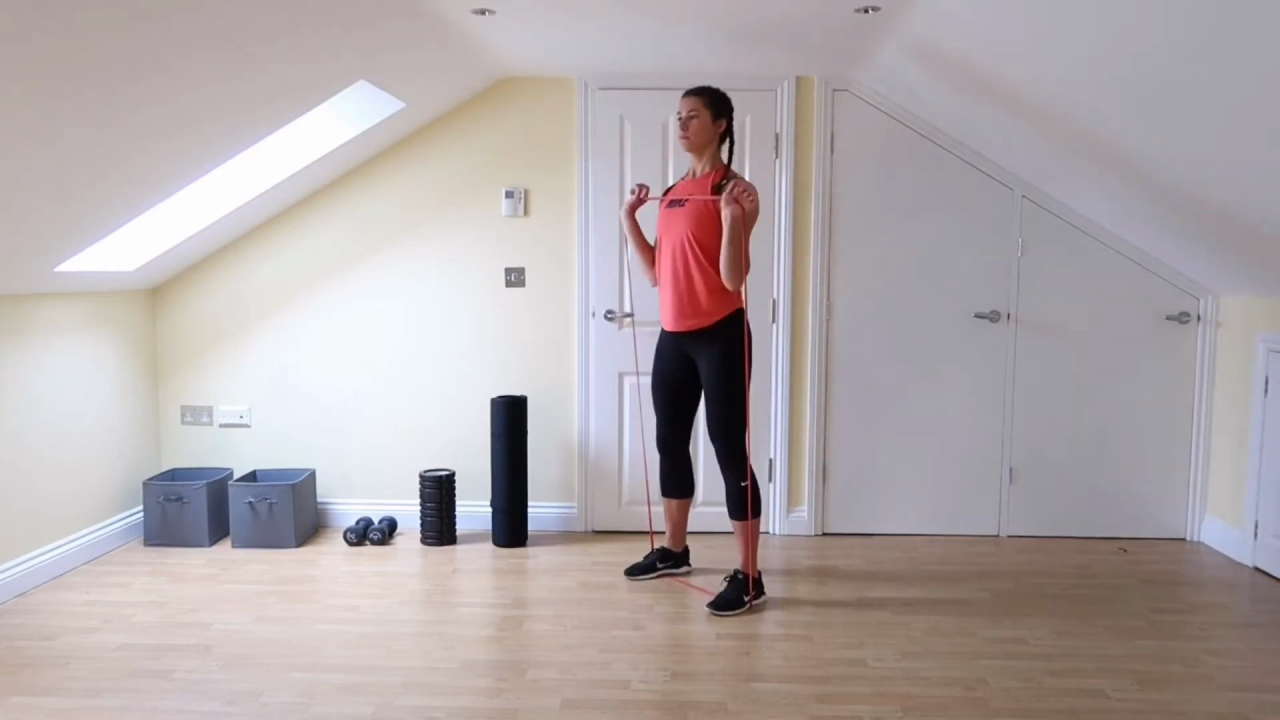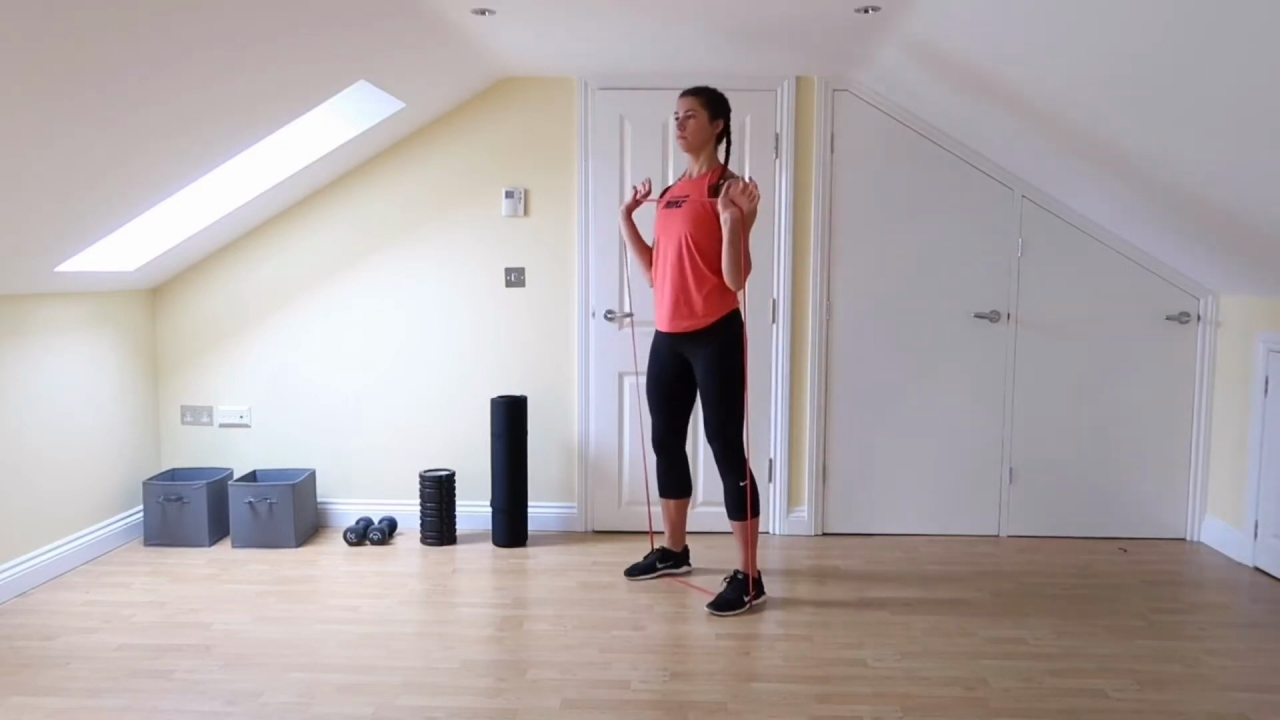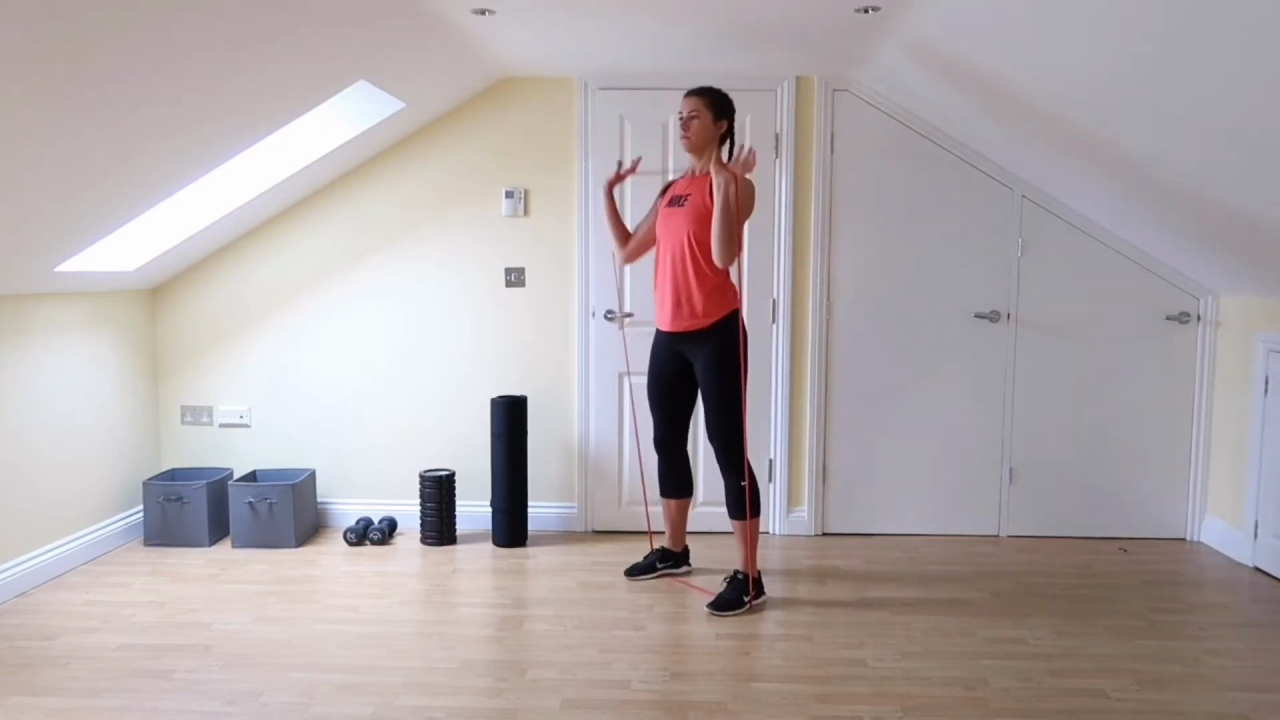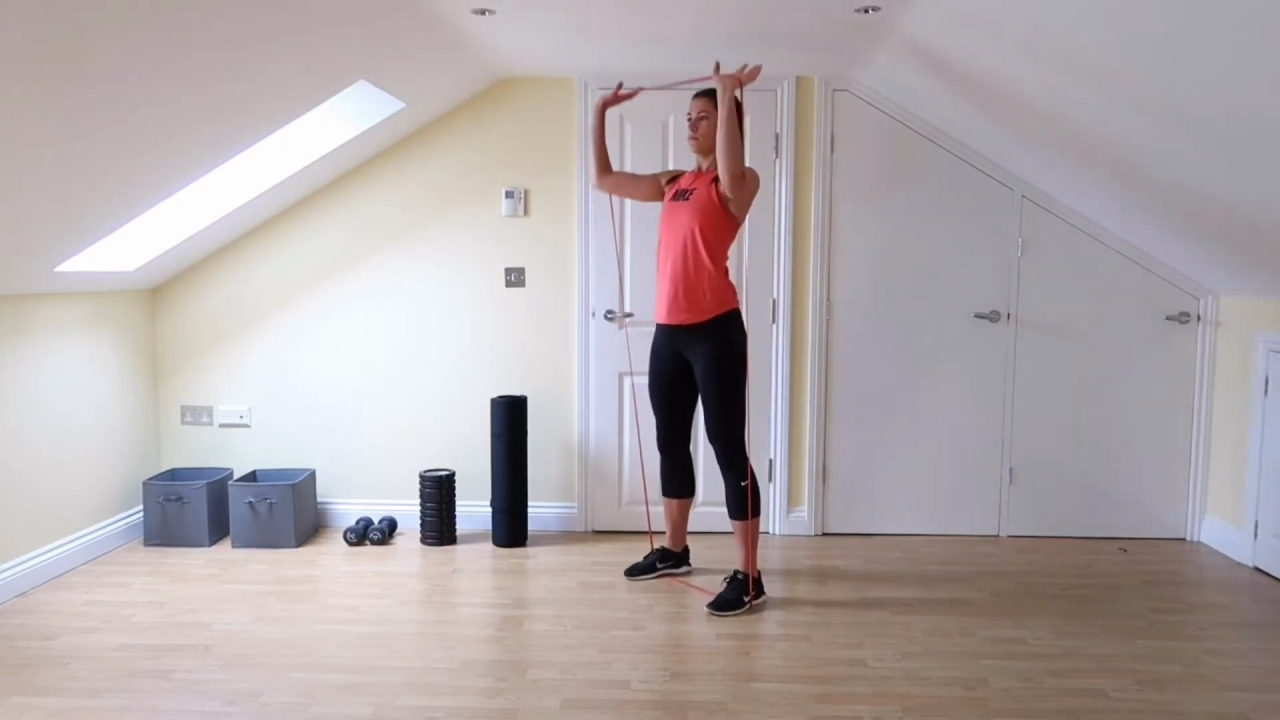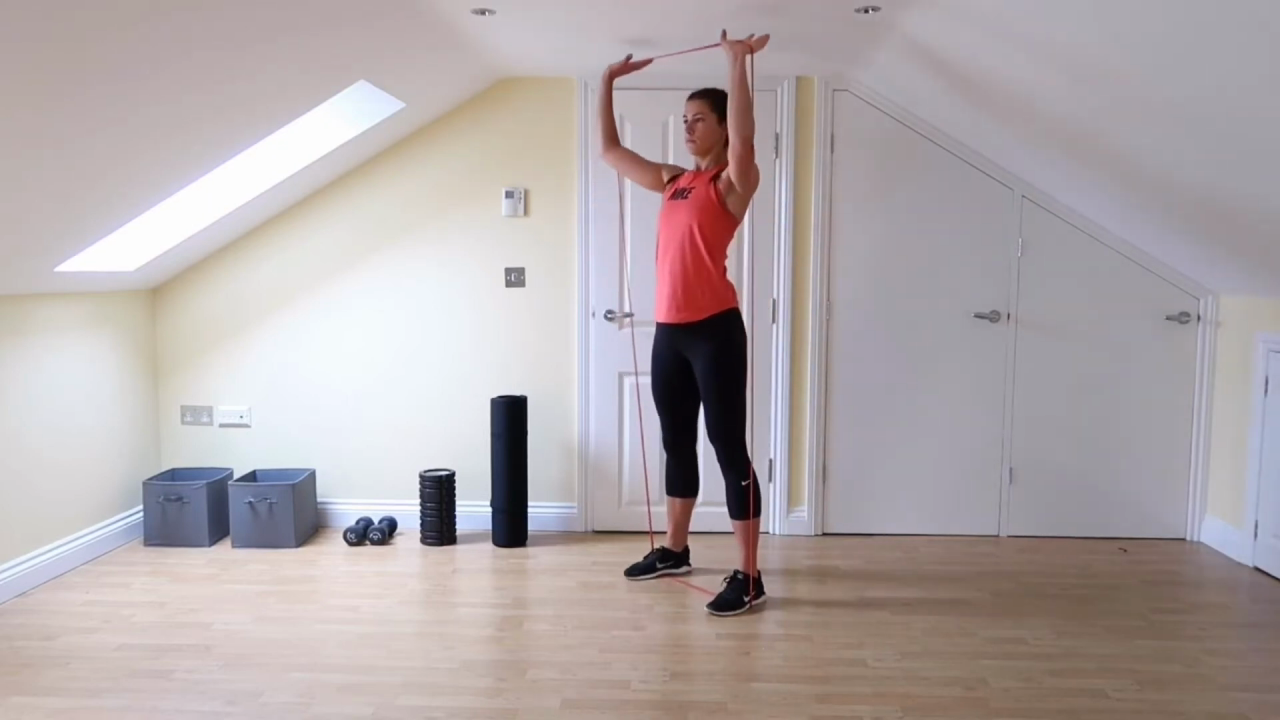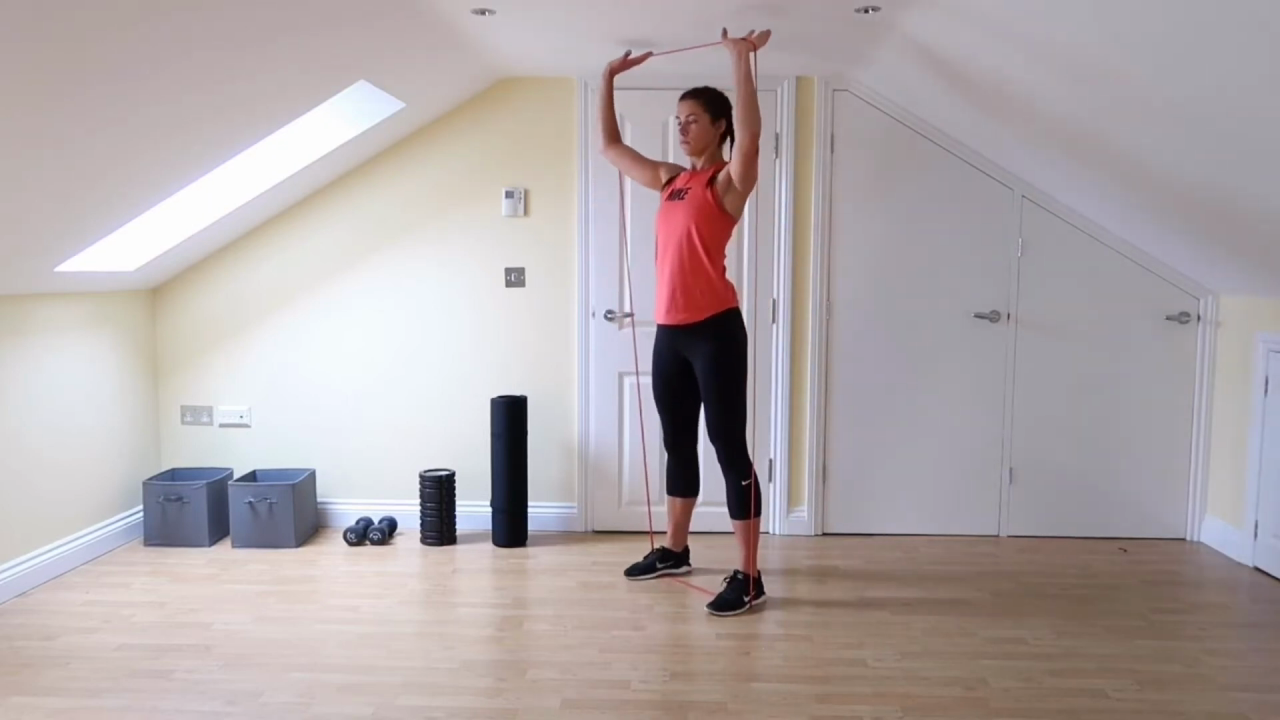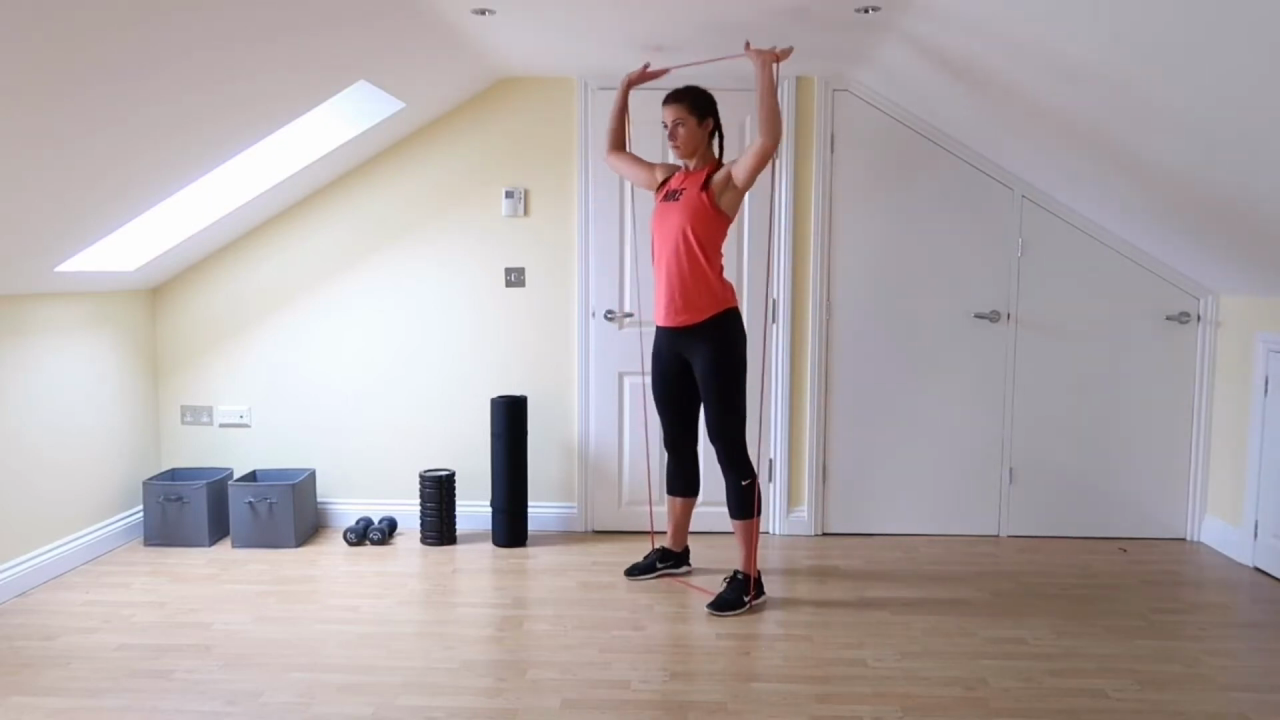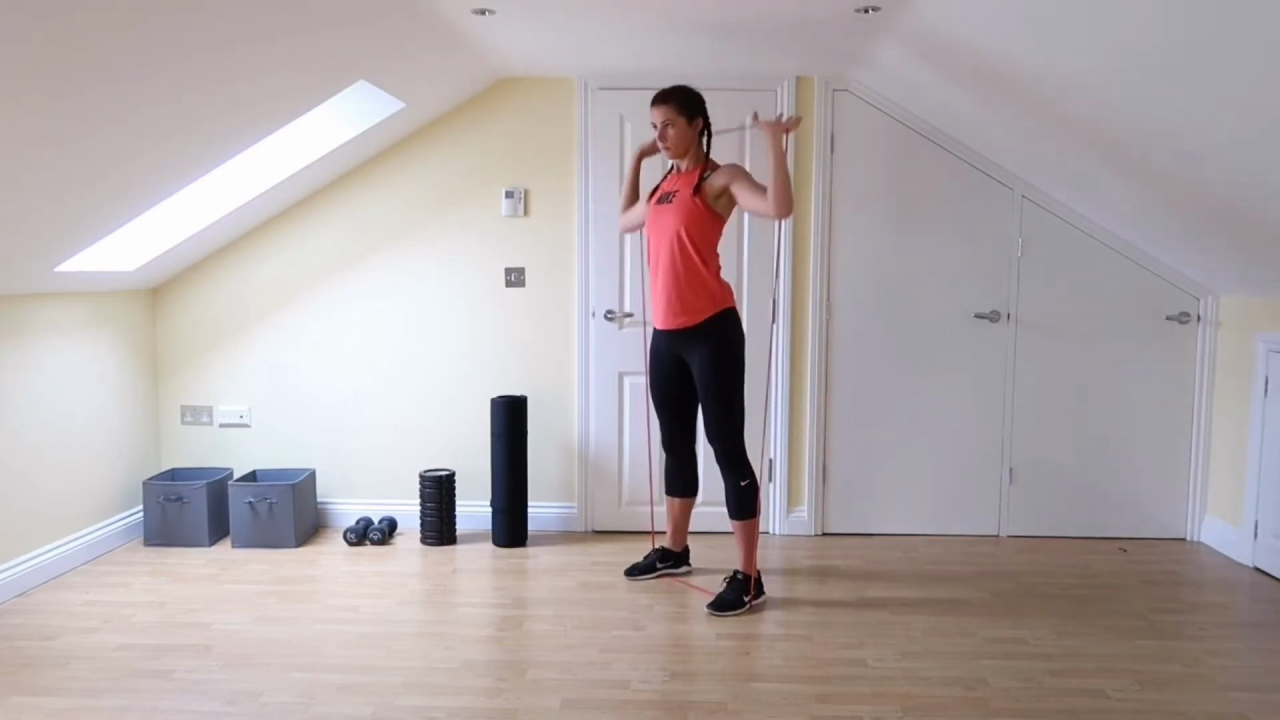
dt=0.3s
person 1, frame 1
left shoulder: (735, 189)
right shoulder: (673, 192)
left elbow: (733, 279)
left wrist: (733, 219)
right wrist: (628, 217)
left hip: (719, 336)
right hip: (673, 336)
left knee: (729, 450)
right knee: (670, 442)
left ankle: (748, 577)
right ankle: (673, 550)
person 1, frame 2
left shoulder: (730, 189)
right shoulder: (670, 193)
left elbow: (736, 279)
left wrist: (732, 219)
right wrist: (626, 217)
left hip: (715, 335)
right hip: (668, 336)
left knee: (726, 449)
right knee: (666, 441)
left ankle: (748, 577)
right ankle: (673, 550)
person 1, frame 3
left shoulder: (732, 183)
right shoulder: (670, 191)
left elbow: (724, 257)
right elbow: (626, 252)
left wrist: (725, 185)
right wrist: (610, 192)
left hip: (716, 334)
right hip: (668, 335)
left knee: (727, 448)
right knee: (667, 442)
left ankle: (748, 576)
right ankle: (674, 549)
person 1, frame 4
left shoulder: (738, 184)
right shoulder: (671, 183)
left elbow: (732, 170)
right elbow: (603, 180)
left wrist: (728, 95)
right wrist: (601, 113)
left hip: (715, 330)
right hip: (669, 330)
left knee: (728, 447)
right knee: (671, 441)
left ankle: (748, 577)
right ankle: (674, 549)
person 1, frame 5
left shoulder: (735, 181)
right shoulder: (671, 180)
left elbow: (743, 141)
right elbow: (609, 150)
left wrist: (738, 63)
right wrist: (609, 82)
left hip: (714, 330)
right hip: (670, 331)
left knee: (728, 448)
right knee: (676, 443)
left ankle: (748, 577)
right ankle: (674, 549)
person 1, frame 6
left shoulder: (731, 179)
right shoulder: (668, 178)
left elbow: (751, 134)
right elbow: (609, 144)
left wrist: (741, 59)
right wrist: (610, 79)
left hip: (715, 330)
right hip: (669, 331)
left knee: (729, 448)
right knee: (678, 444)
left ankle: (748, 577)
right ankle: (674, 549)
person 1, frame 7
left shoulder: (726, 179)
right shoulder: (664, 179)
left elbow: (767, 141)
right elbow: (613, 152)
left wrist: (764, 70)
right wrist: (627, 89)
left hip: (713, 330)
right hip: (669, 332)
left knee: (728, 447)
right knee: (677, 443)
left ankle: (748, 576)
right ankle: (675, 548)
person 1, frame 8
left shoulder: (722, 178)
right shoulder: (663, 184)
left elbow: (779, 208)
right elbow: (625, 219)
left wrist: (775, 142)
right wrist: (638, 160)
left hip: (711, 331)
right hip: (666, 334)
left knee: (727, 448)
right knee: (675, 444)
left ankle: (748, 576)
right ankle: (674, 549)
